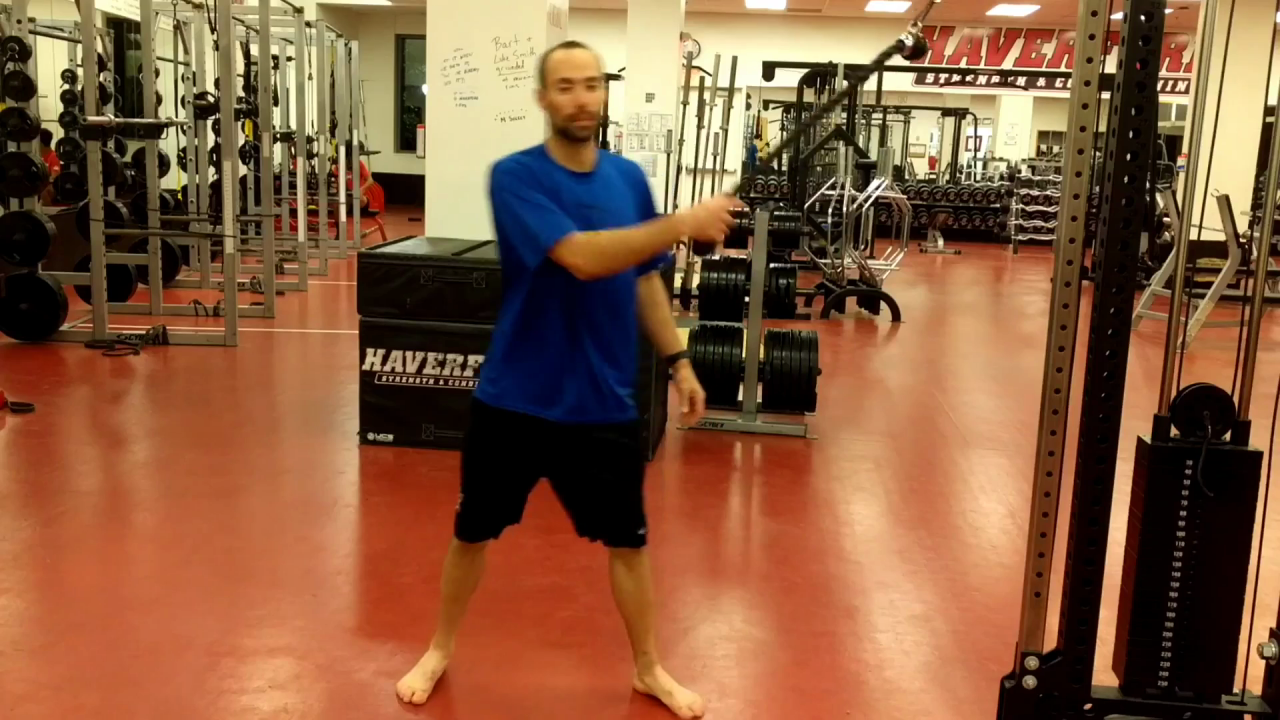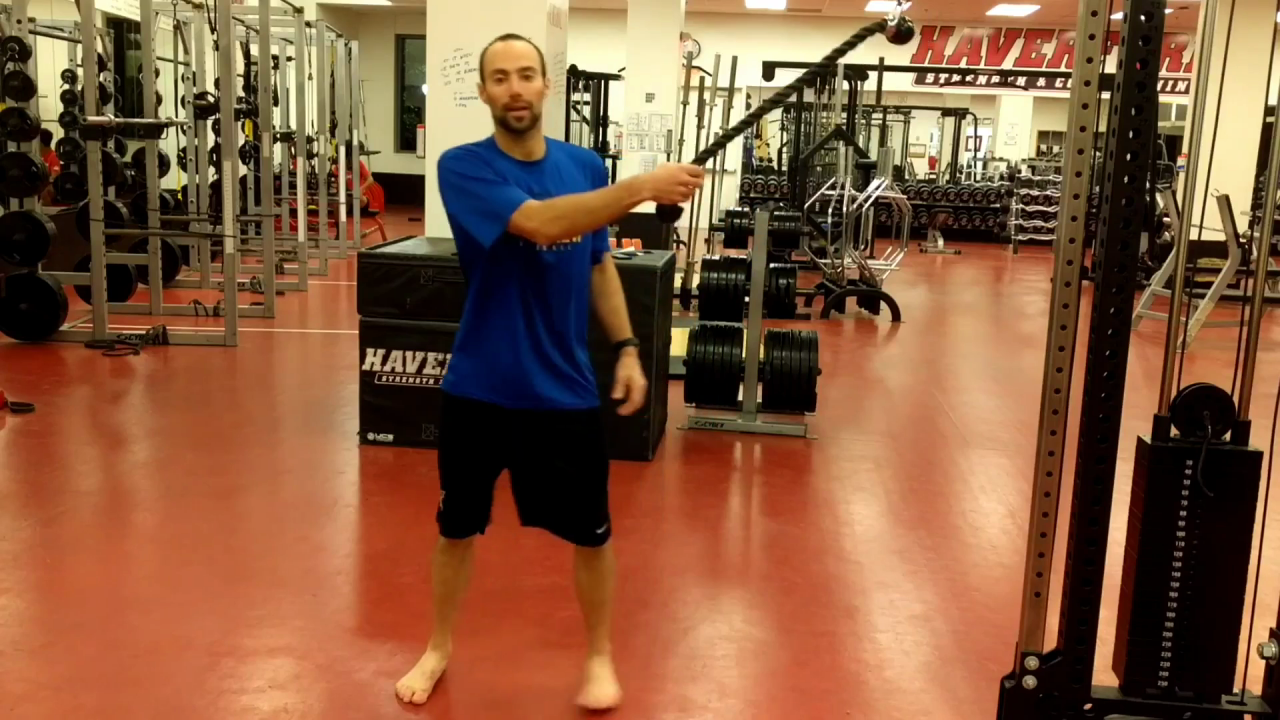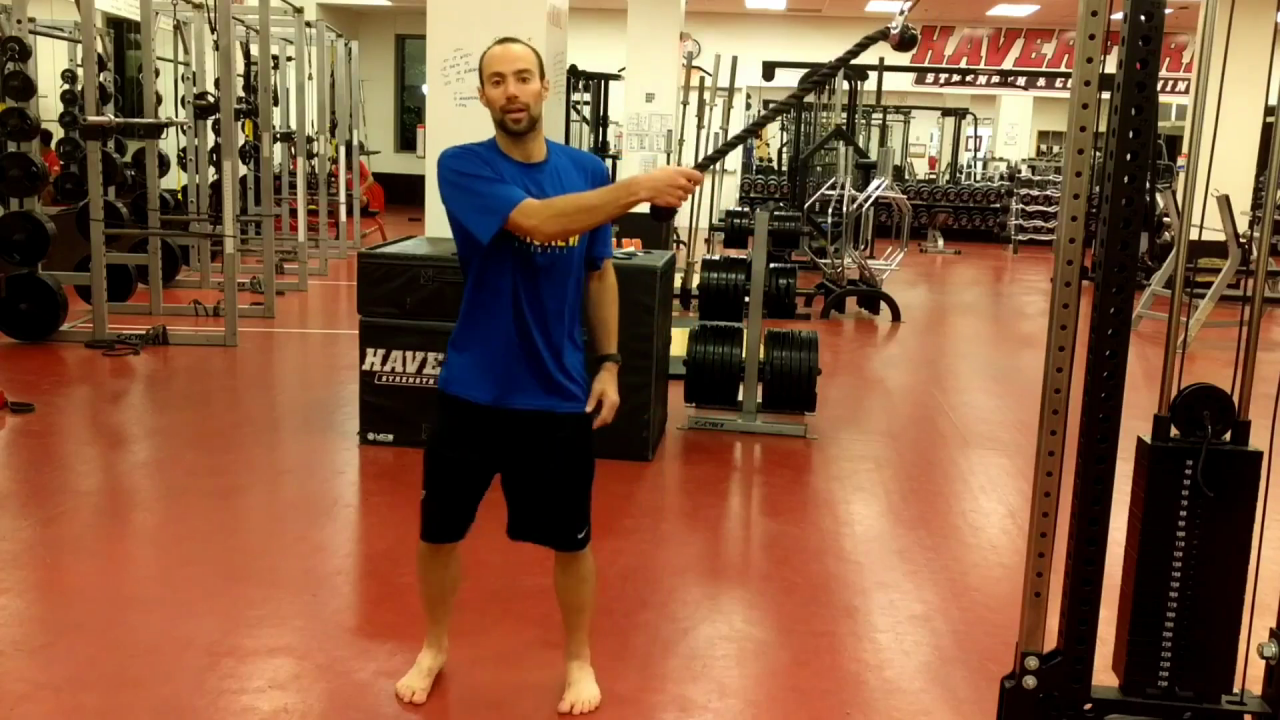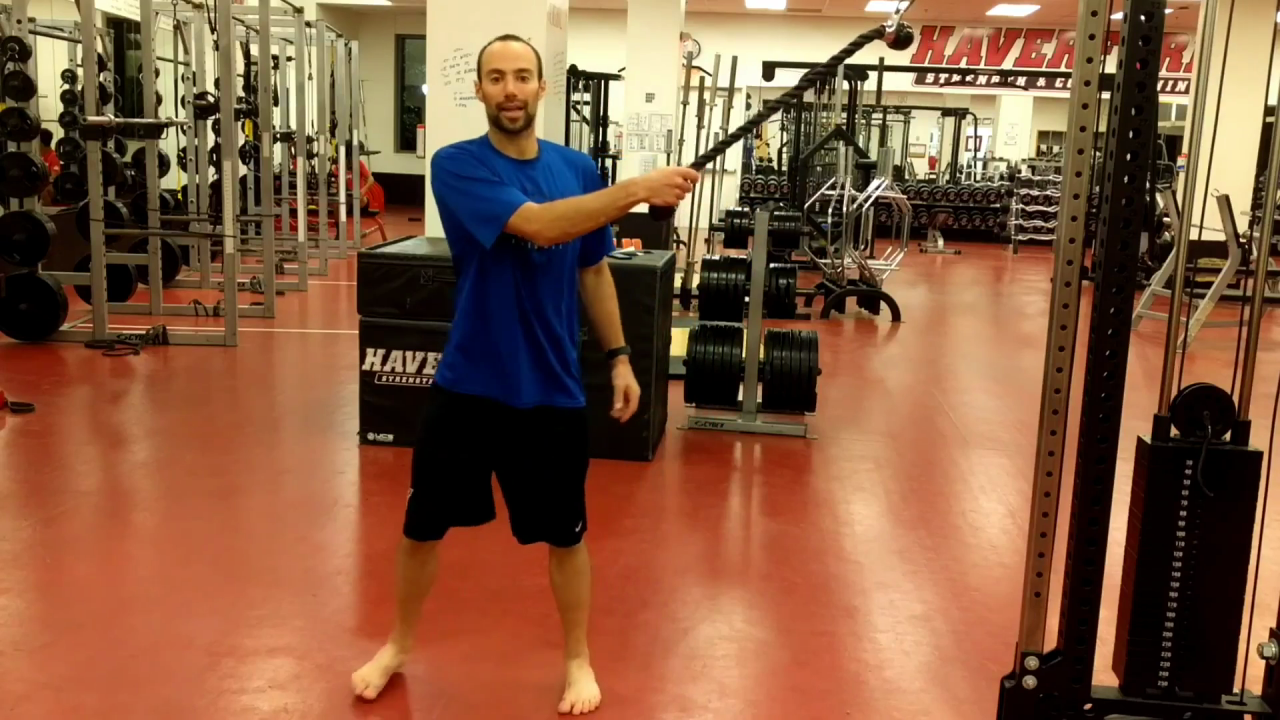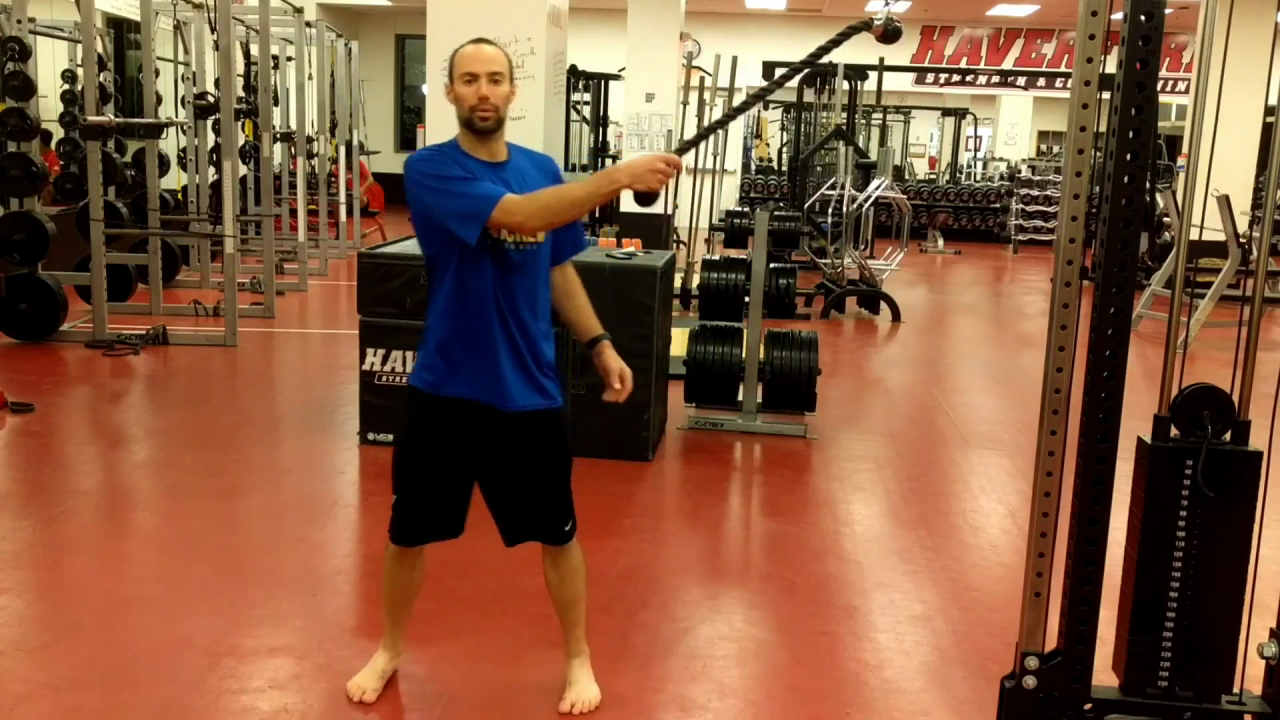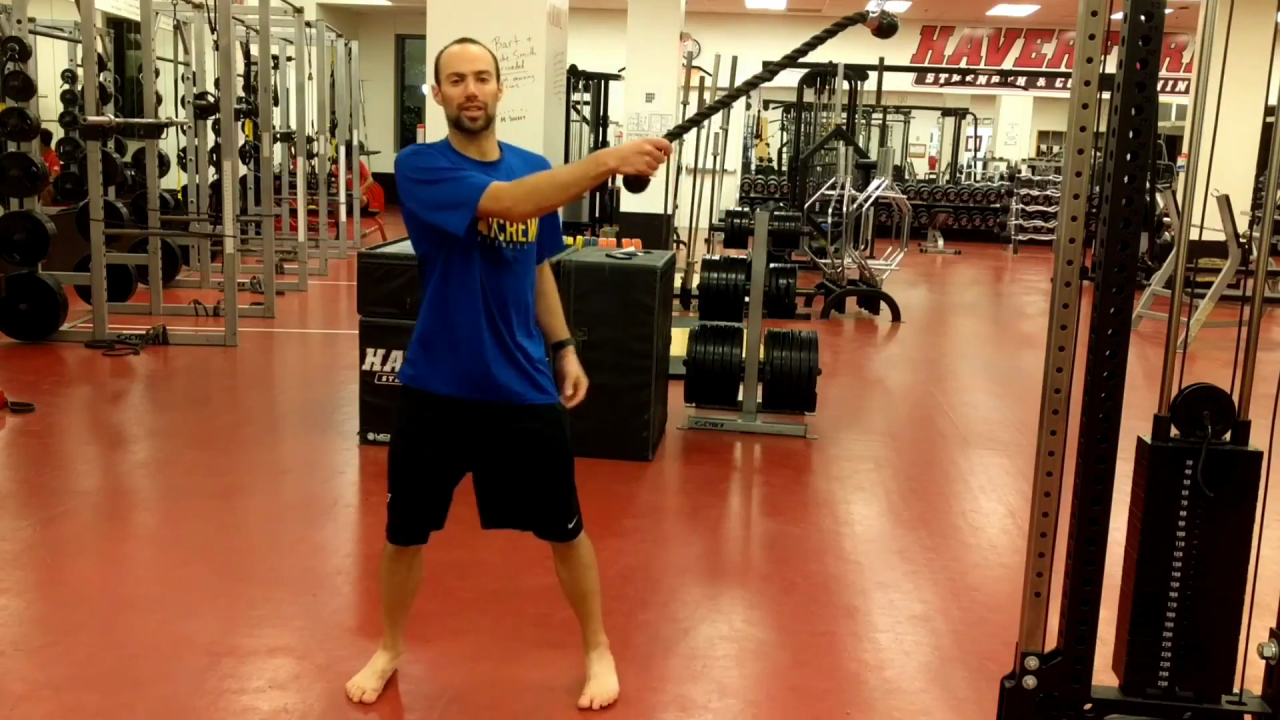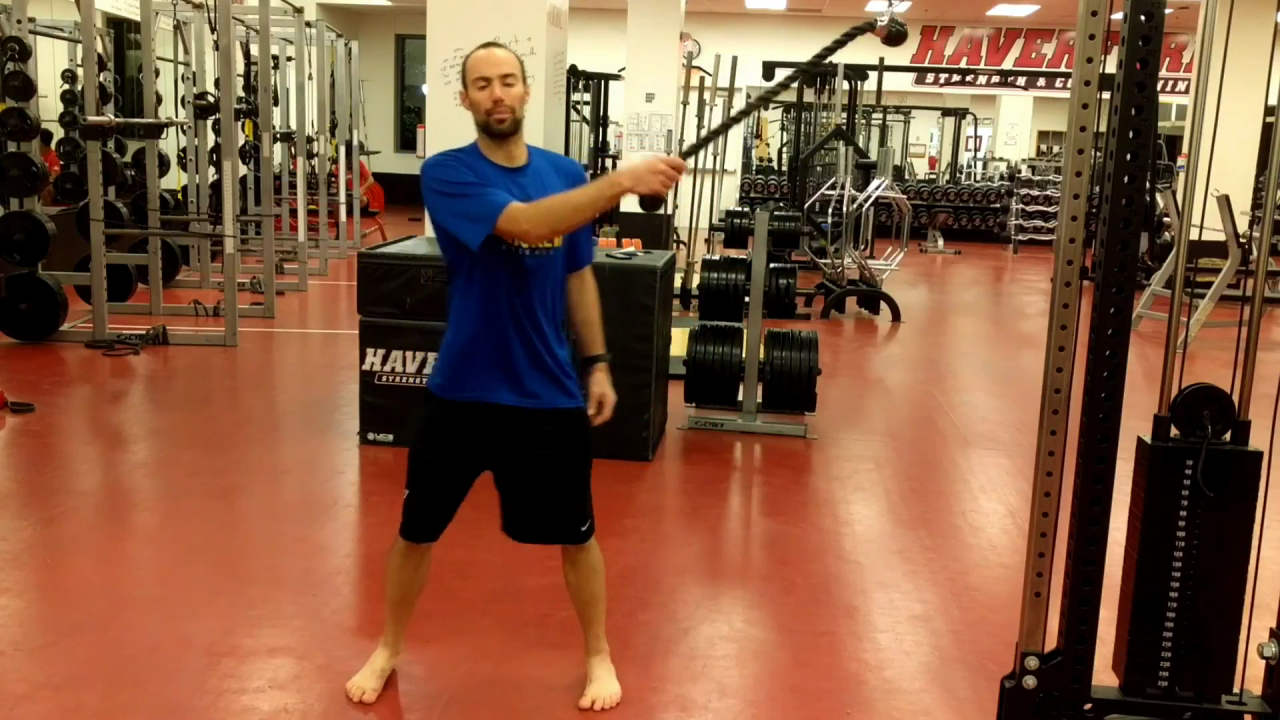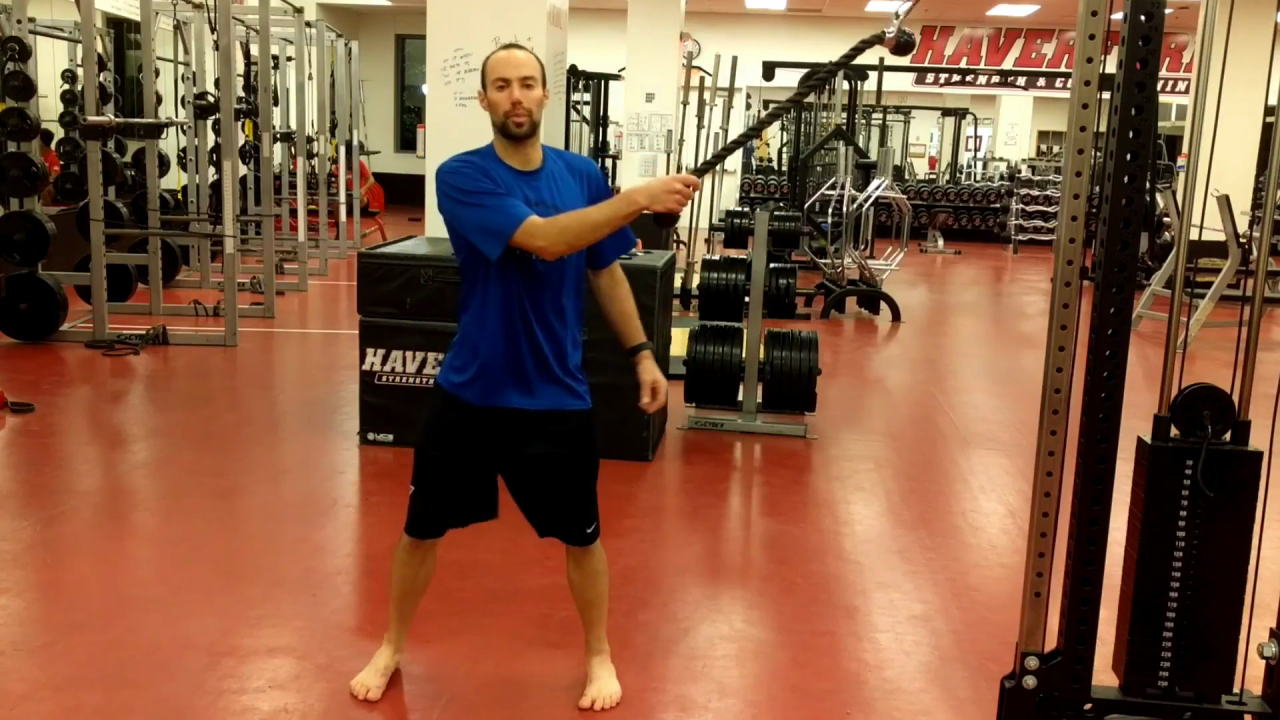
dt=0.2s
person 1, frame 1
left shoulder: (630, 179)
right shoulder: (515, 176)
left elbow: (646, 276)
right elbow: (579, 257)
left wrist: (679, 360)
right wrist: (683, 223)
left hip: (602, 402)
right hip: (513, 397)
left knee: (627, 538)
right knee: (473, 533)
right ankle: (439, 651)
person 1, frame 2
left shoulder: (584, 166)
right shoulder: (463, 168)
right elbow: (539, 223)
left wrist: (627, 349)
right wrist: (642, 187)
left hip: (564, 391)
right hip: (480, 389)
left knee: (591, 534)
right knee: (455, 528)
left ankle: (598, 655)
right ankle: (438, 650)
person 1, frame 3
left shoulder: (586, 169)
right shoulder: (463, 166)
left elbow: (598, 273)
right elbow: (536, 220)
left wrist: (609, 362)
right wrist: (641, 188)
left hip: (557, 395)
right hip: (472, 391)
left knee: (570, 539)
right knee: (438, 530)
left ankle: (579, 659)
right ankle: (434, 648)
person 1, frame 4
left shoulder: (577, 168)
right shoulder: (456, 165)
left elbow: (593, 270)
right elbow: (536, 223)
left wrist: (619, 356)
right wrist: (638, 188)
left hip: (553, 390)
right hip: (467, 386)
left knee: (566, 535)
right knee: (423, 526)
left ankle: (578, 659)
right ankle: (397, 646)
person 1, frame 5
left shoulder: (543, 170)
right shoulder: (429, 168)
right elbow: (518, 216)
left wrist: (600, 344)
right wrist: (620, 176)
left hip: (530, 391)
right hip: (444, 389)
left knee: (557, 534)
right knee: (408, 532)
left ankle: (578, 658)
right ankle: (389, 651)
person 1, frame 6
left shoulder: (534, 167)
right shoulder: (420, 166)
right elbow: (506, 203)
left wrist: (564, 348)
right wrist: (610, 160)
left hip: (524, 388)
right hip: (437, 388)
left knee: (564, 529)
right knee: (404, 532)
left ankle: (598, 649)
right ankle: (389, 650)
person 1, frame 7
left shoulder: (565, 174)
right shoulder: (446, 173)
right elbow: (523, 225)
left wrist: (596, 363)
right wrist: (624, 181)
left hip: (550, 393)
right hip: (462, 391)
left knee: (576, 534)
right knee: (417, 530)
left ankle: (598, 656)
right ankle: (388, 650)
person 1, frame 8
left shoulder: (582, 175)
right shoulder: (460, 177)
left elbow: (606, 272)
right elbow: (541, 238)
left wrist: (643, 353)
right wrist: (640, 197)
left hip: (556, 395)
right hip: (469, 391)
left knee: (581, 534)
right knee: (423, 528)
left ankle: (599, 656)
right ankle: (391, 648)
